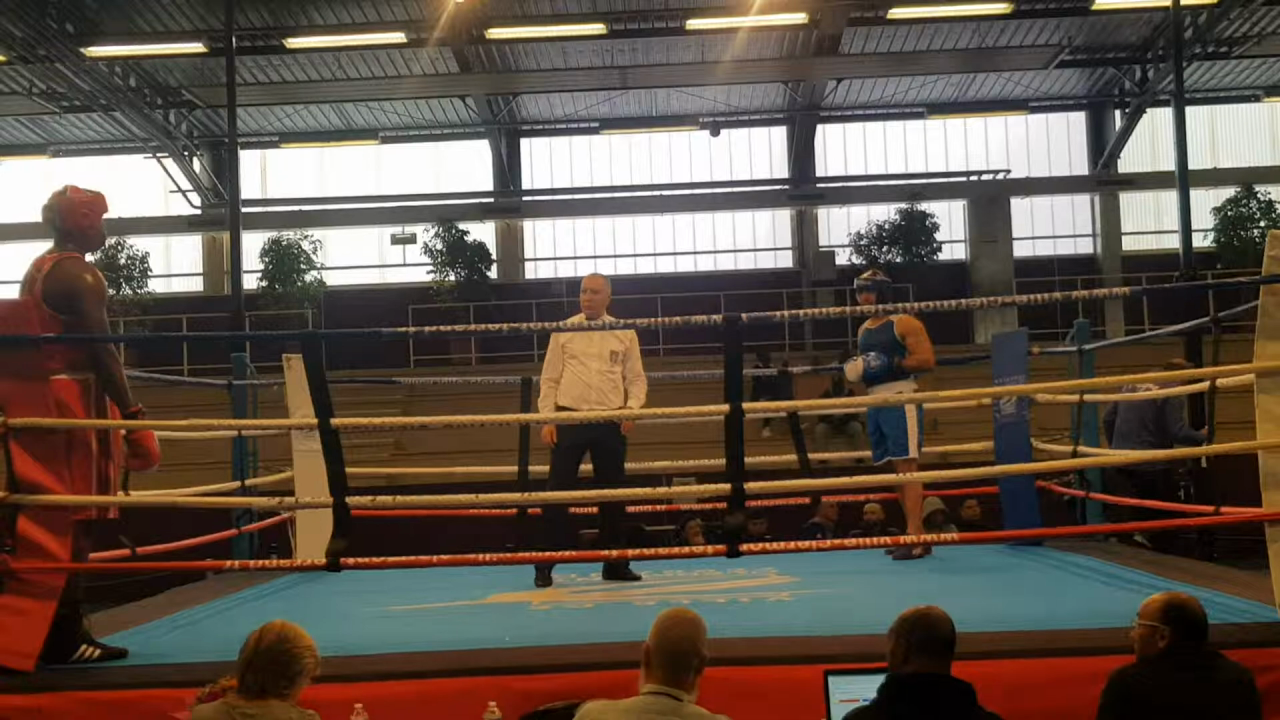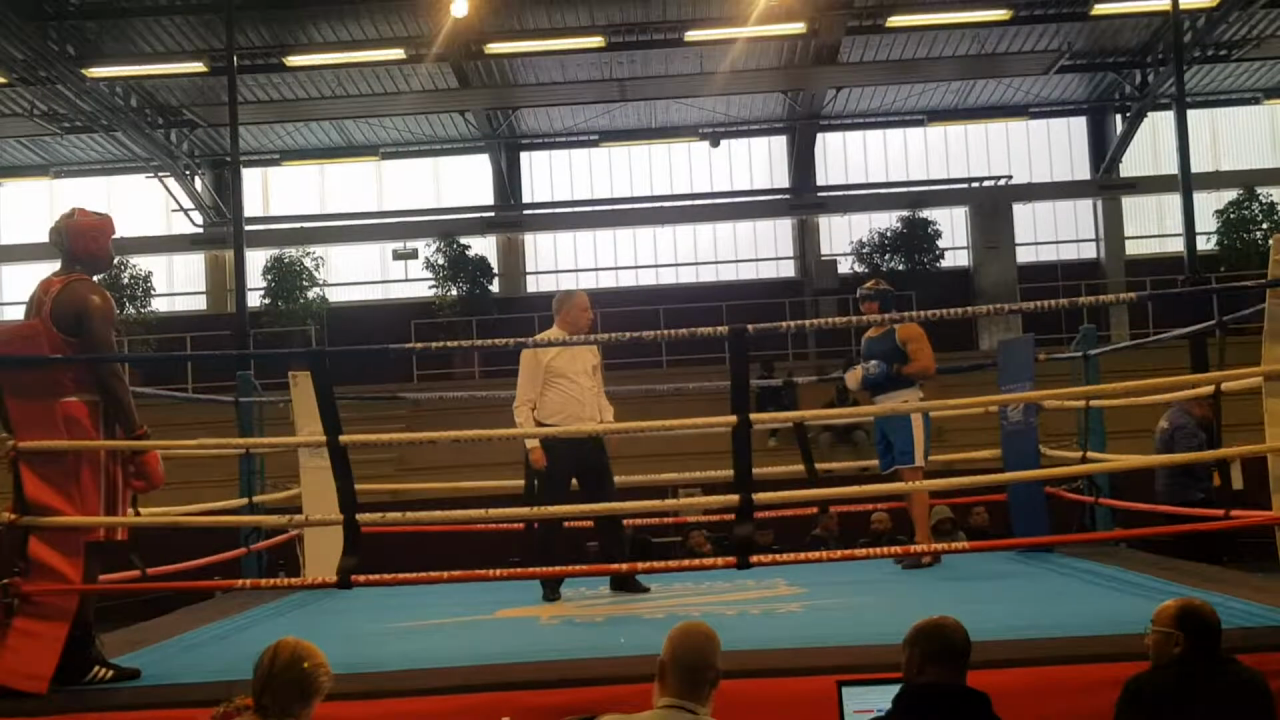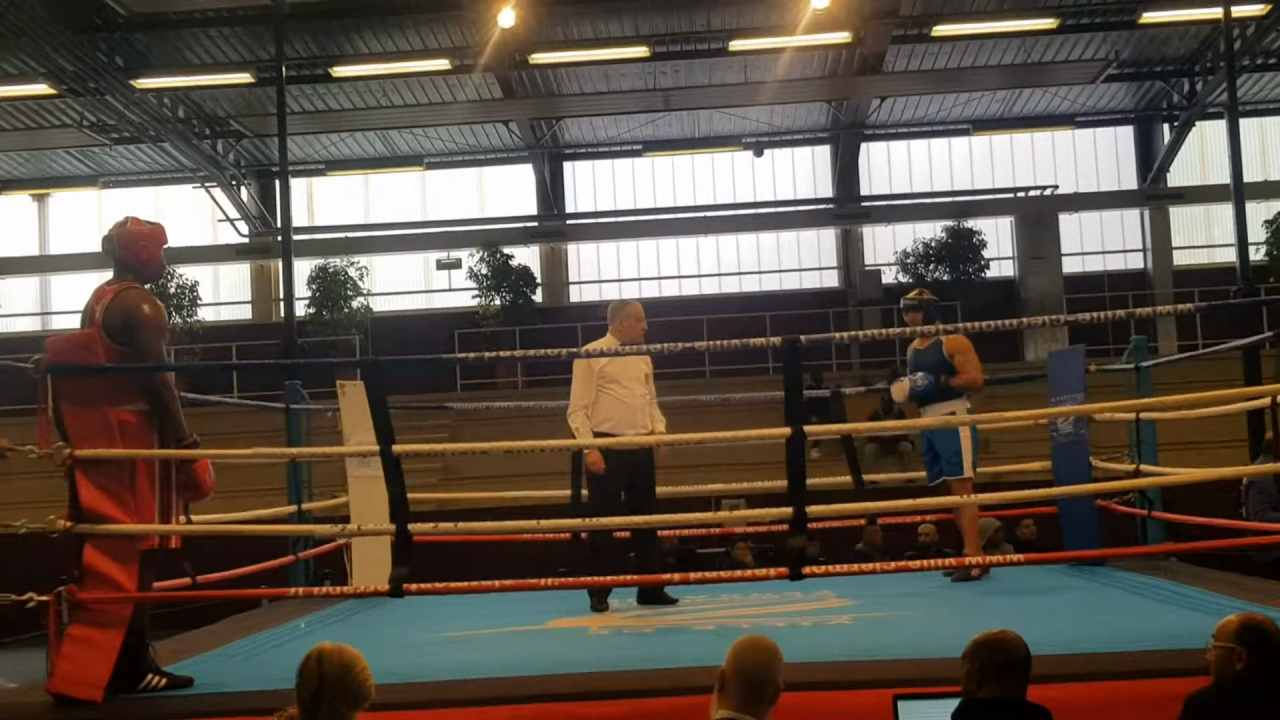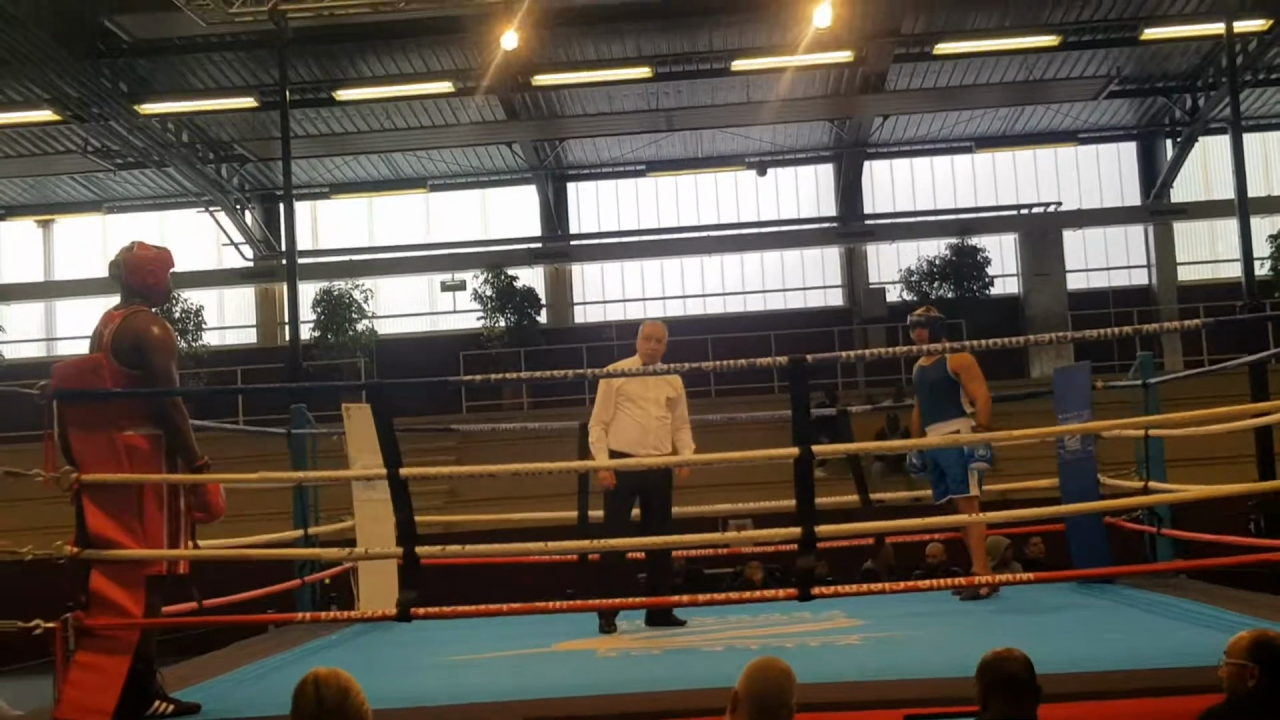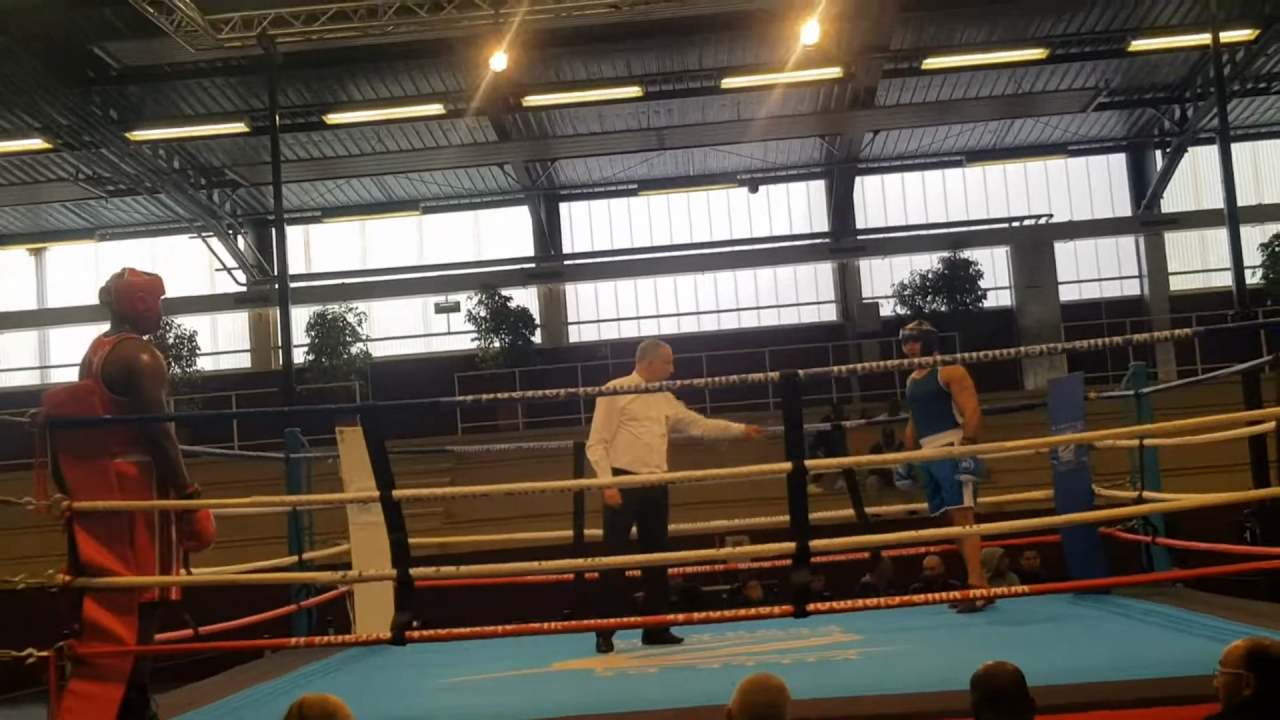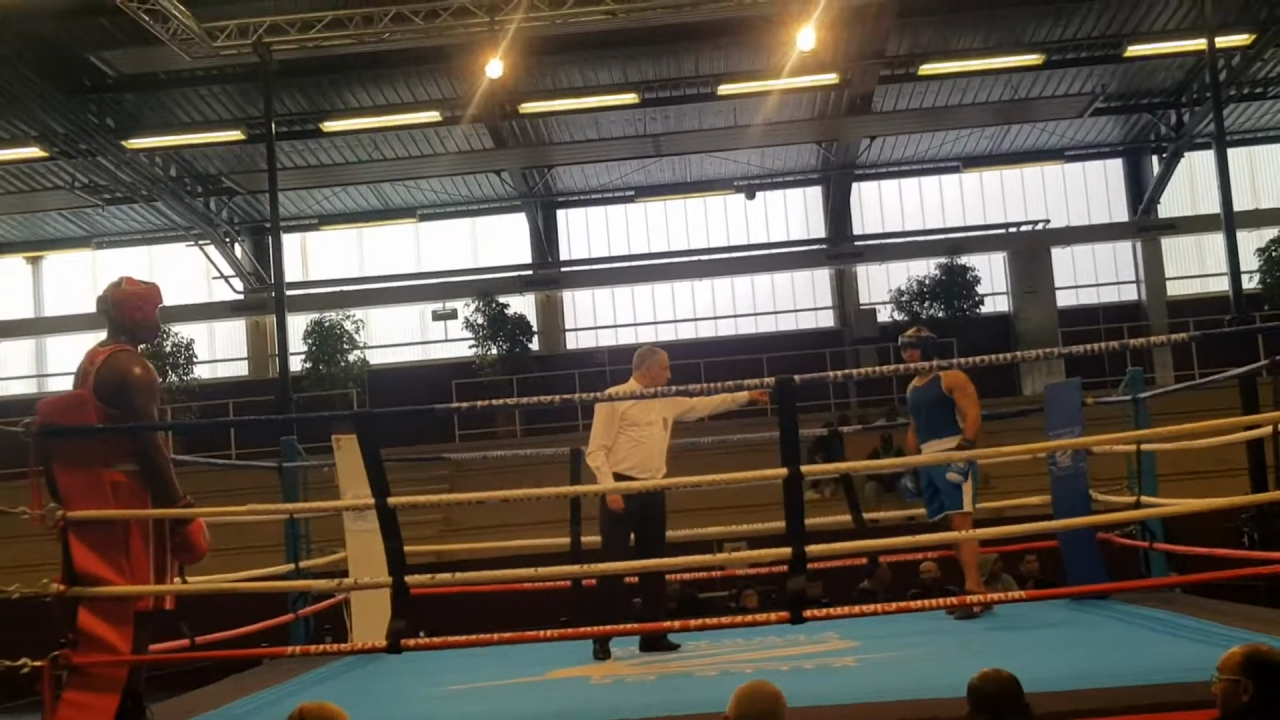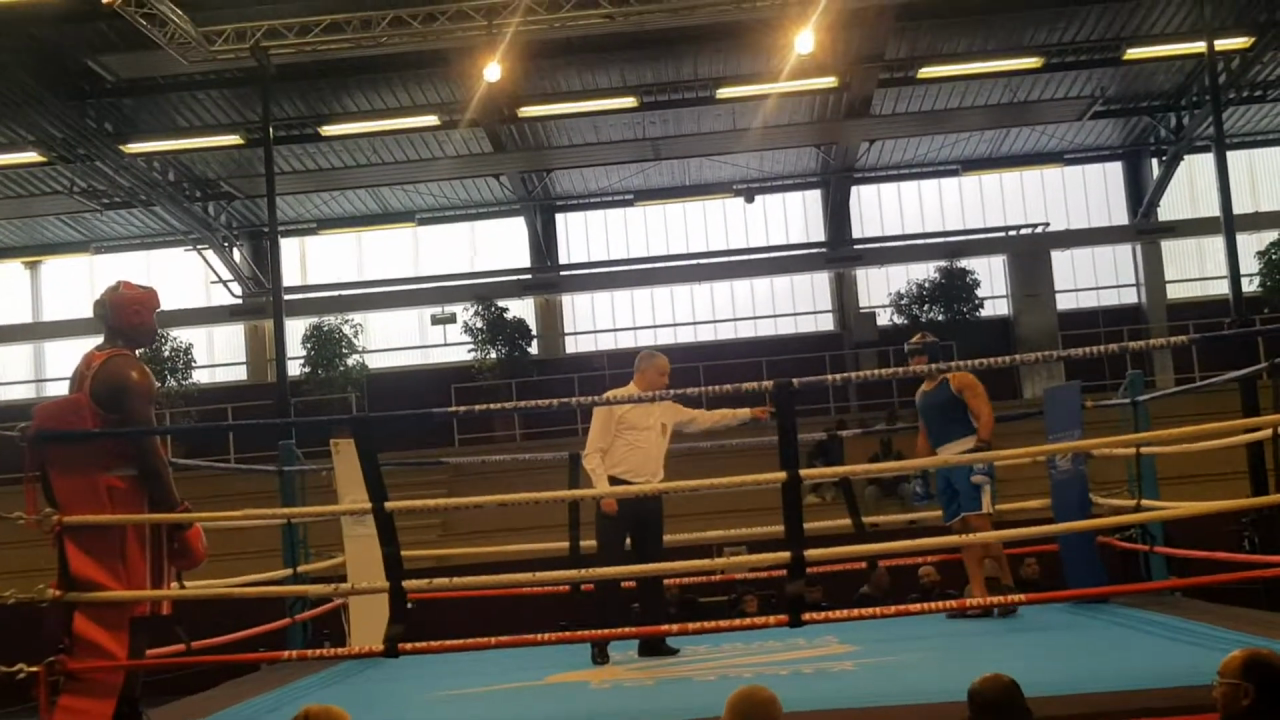
dt=0.5s
person 1, frame 1
right shoulder: (80, 275)
right elbow: (100, 351)
right wrist: (133, 417)
left hip: (39, 411)
right hip: (70, 411)
left knee: (45, 522)
right knee: (66, 524)
left ankle: (61, 633)
right ankle: (59, 636)
person 1, frame 2
left shoulder: (41, 293)
right shoulder: (89, 298)
left elbow: (42, 368)
right elbow: (108, 375)
right wrist: (140, 442)
left hip: (43, 433)
right hip: (79, 433)
left knee: (52, 543)
right knee: (77, 544)
left ankle: (73, 654)
right ankle: (72, 658)
person 1, frame 3
left shoulder: (96, 301)
right shoulder: (141, 306)
right elbow: (157, 383)
right wrist: (188, 448)
left hip: (101, 441)
right hip: (135, 439)
left knee: (109, 551)
right knee: (133, 552)
left ankle: (126, 662)
right ankle: (125, 665)
person 1, frame 4
left shoulder: (104, 326)
right shoulder: (149, 329)
left elbow: (108, 400)
right elbow: (168, 405)
right wrist: (199, 469)
left hip: (108, 464)
right hip: (144, 462)
left knee: (119, 576)
right knee: (142, 577)
person 1, frame 5
left shoulder: (93, 353)
right shoulder: (139, 355)
left elbow: (102, 428)
right elbow: (158, 433)
right wrist: (190, 497)
left hip: (101, 493)
right hip: (136, 493)
left knee: (112, 606)
right knee: (134, 605)
person 1, frame 6
left shoulder: (90, 362)
right shoulder: (130, 367)
right elbow: (149, 447)
right wrist: (183, 512)
left hip: (93, 502)
right hip: (129, 501)
left knee: (108, 616)
right knee: (128, 618)
person 1, frame 7
left shoulder: (85, 367)
right shoulder: (128, 371)
right elbow: (147, 453)
right wrist: (181, 520)
left hip: (92, 506)
right hip: (127, 506)
left knee: (102, 623)
right knee: (127, 622)
person 2, frame 1
left shoulder: (624, 333)
right shoulder: (564, 330)
left elbow: (636, 378)
right elbow: (549, 379)
left wrist: (631, 409)
right wrist: (547, 419)
left hip: (610, 422)
right hip: (569, 420)
right knee: (558, 491)
left ankle: (615, 564)
right ankle: (545, 566)
person 2, frame 2
left shoulder: (590, 348)
right shoulder: (537, 348)
right elbow: (523, 403)
left wrist: (608, 420)
right wrist: (533, 444)
left hip: (590, 438)
right hip: (554, 440)
left knee: (606, 504)
left ankle: (621, 575)
right ankle: (551, 583)
person 2, frame 3
left shoulder: (642, 358)
right shoulder: (591, 355)
right elbow: (578, 409)
left wrist: (659, 428)
right wrist: (589, 448)
left hip: (641, 446)
right hip: (607, 447)
left knee: (645, 516)
right knee: (603, 519)
left ankle: (650, 588)
right ankle: (599, 594)
person 2, frame 4
left shoulder: (673, 381)
right shoulder: (616, 373)
left elbow: (681, 425)
right elbow: (598, 424)
left wrist: (686, 456)
right wrist: (602, 463)
left hip: (659, 467)
left knee: (660, 539)
right knee: (615, 538)
left ankle: (659, 610)
right ankle: (607, 614)
person 2, frame 5
left shoulder: (665, 399)
right shoulder: (615, 391)
left elbow: (698, 424)
right elbow: (596, 443)
left wrist: (739, 429)
right wrist: (607, 483)
left hip: (655, 485)
right hip: (623, 483)
left knee: (656, 556)
right knee: (614, 557)
left ankle: (655, 628)
right ankle: (605, 633)
person 2, frame 6
left shoulder: (666, 402)
right shoulder: (614, 398)
left elbow: (704, 404)
right elbow: (596, 450)
left wrist: (746, 396)
right wrist: (610, 488)
left hip: (653, 490)
right hip: (621, 489)
left knee: (653, 563)
right knee: (613, 563)
left ankle: (653, 635)
right ankle: (602, 639)
person 2, frame 7
left shoulder: (666, 408)
right shoulder: (612, 401)
left elbow: (703, 418)
right elbow: (592, 453)
left wrist: (747, 413)
right wrist: (604, 492)
left hip: (649, 495)
right hip: (617, 492)
left knee: (651, 566)
right knee: (609, 567)
left ankle: (652, 639)
right ankle: (600, 643)
person 3, frame 1
left shoulder: (905, 323)
right shoulder: (863, 329)
left elbow: (927, 360)
left wrist: (889, 363)
right wrist: (857, 371)
left hip: (900, 400)
right hip: (875, 404)
left knee: (906, 466)
right knee: (895, 469)
left ankle: (915, 536)
right ankle: (917, 534)
person 3, frame 2
left shoulder: (906, 330)
right shoulder: (867, 338)
left elbow: (928, 367)
left wrist: (890, 370)
right wrist: (860, 379)
left hip: (906, 408)
right hip: (881, 412)
left knee: (913, 475)
right knee: (902, 477)
left ankle: (924, 545)
right ankle: (924, 543)
person 3, frame 3
left shoulder: (953, 341)
right shoulder: (913, 349)
left elbow: (976, 378)
left wrist: (937, 382)
right wrist: (906, 390)
left hip: (952, 419)
right hip: (928, 423)
left knee: (961, 486)
right knee: (949, 489)
left ankle: (973, 556)
right ankle: (974, 555)
person 3, frame 4
left shoulder: (958, 360)
right shoulder: (918, 366)
left elbow: (982, 398)
left wrist: (981, 437)
right wrist: (916, 447)
left hip: (957, 437)
right hip: (932, 443)
left knee: (967, 503)
right knee: (956, 506)
left ankle: (981, 575)
right ankle: (983, 573)
person 3, frame 5
left shoulder: (950, 371)
right shoulder: (912, 380)
left elbow: (972, 411)
left wrist: (967, 449)
left hip: (951, 449)
left knee: (962, 515)
right knee: (952, 518)
left ankle: (977, 586)
right ankle: (979, 585)
person 3, frame 6
left shoulder: (952, 378)
right shoulder: (912, 388)
left elbow: (973, 416)
left wrist: (962, 453)
right wrist: (911, 468)
left hip: (953, 456)
right hip: (928, 462)
left knee: (961, 522)
right knee: (950, 526)
left ankle: (973, 592)
right ankle: (978, 591)
person 3, frame 7
left shoulder: (960, 380)
right shoulder: (921, 394)
left elbow: (985, 416)
right elbow: (924, 437)
left wrist: (981, 454)
right hip: (944, 466)
left knee: (979, 524)
right knee: (961, 530)
left ankle: (1007, 587)
right ankle: (979, 598)
